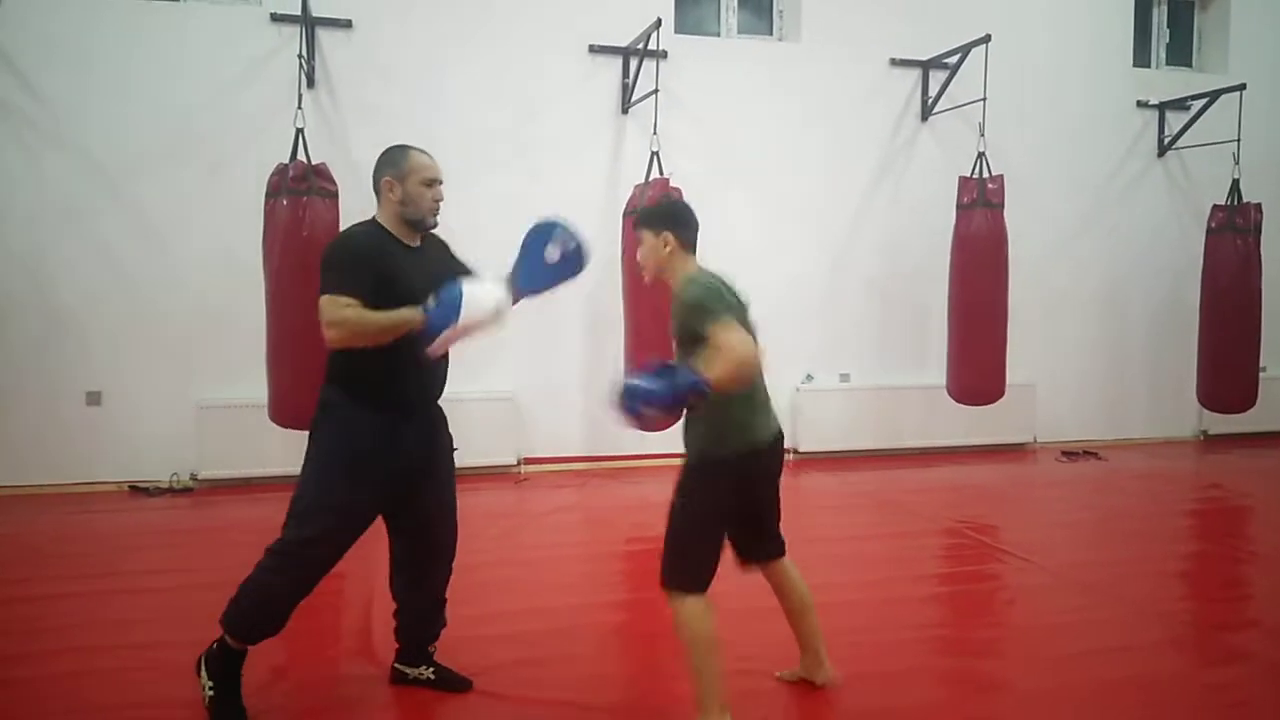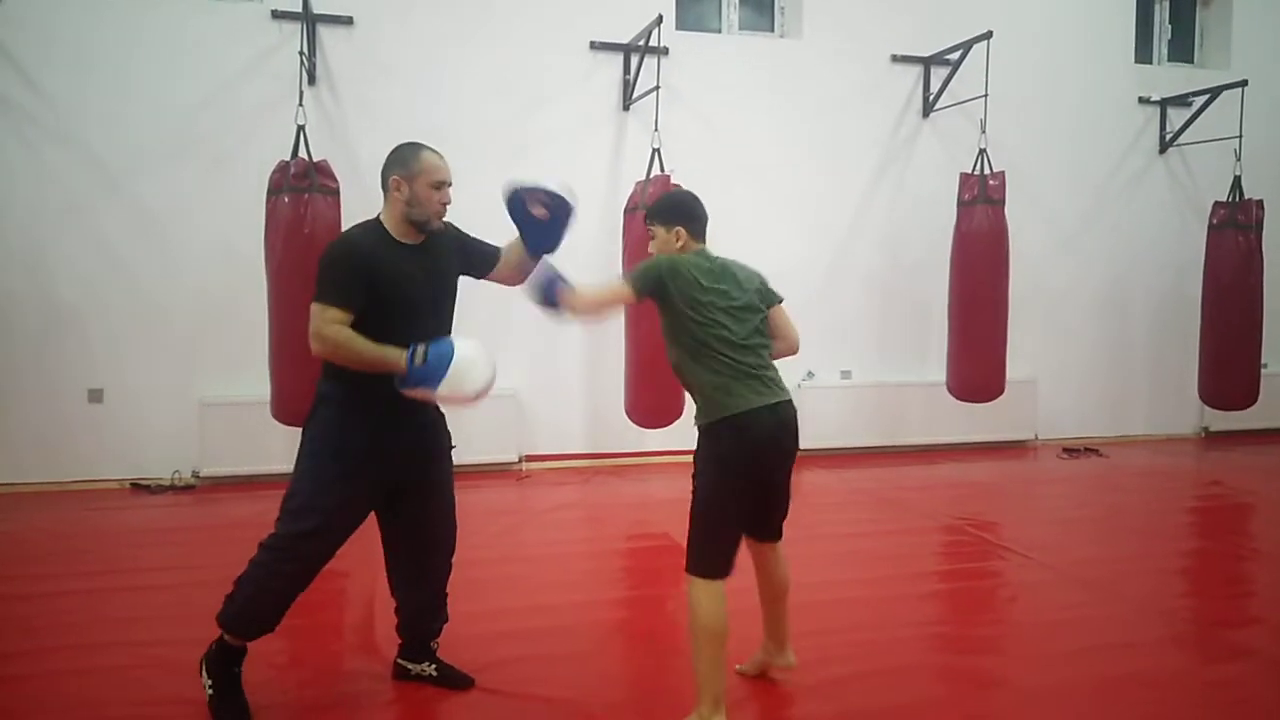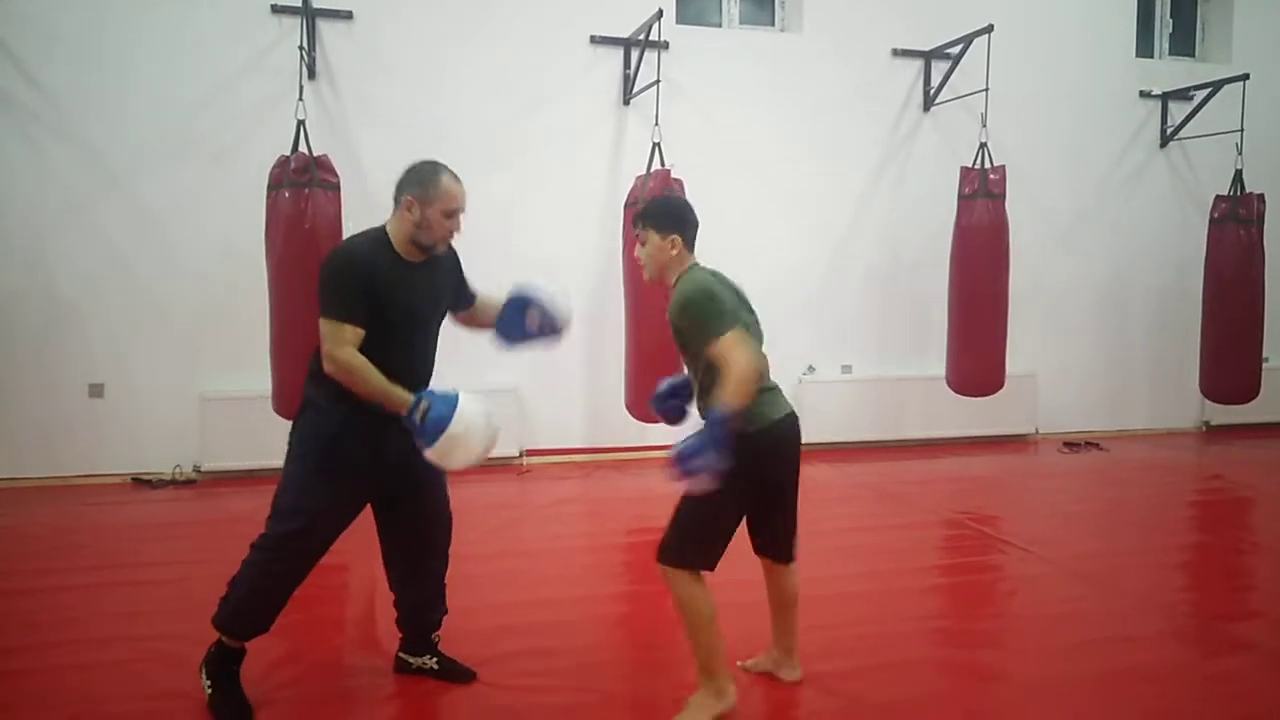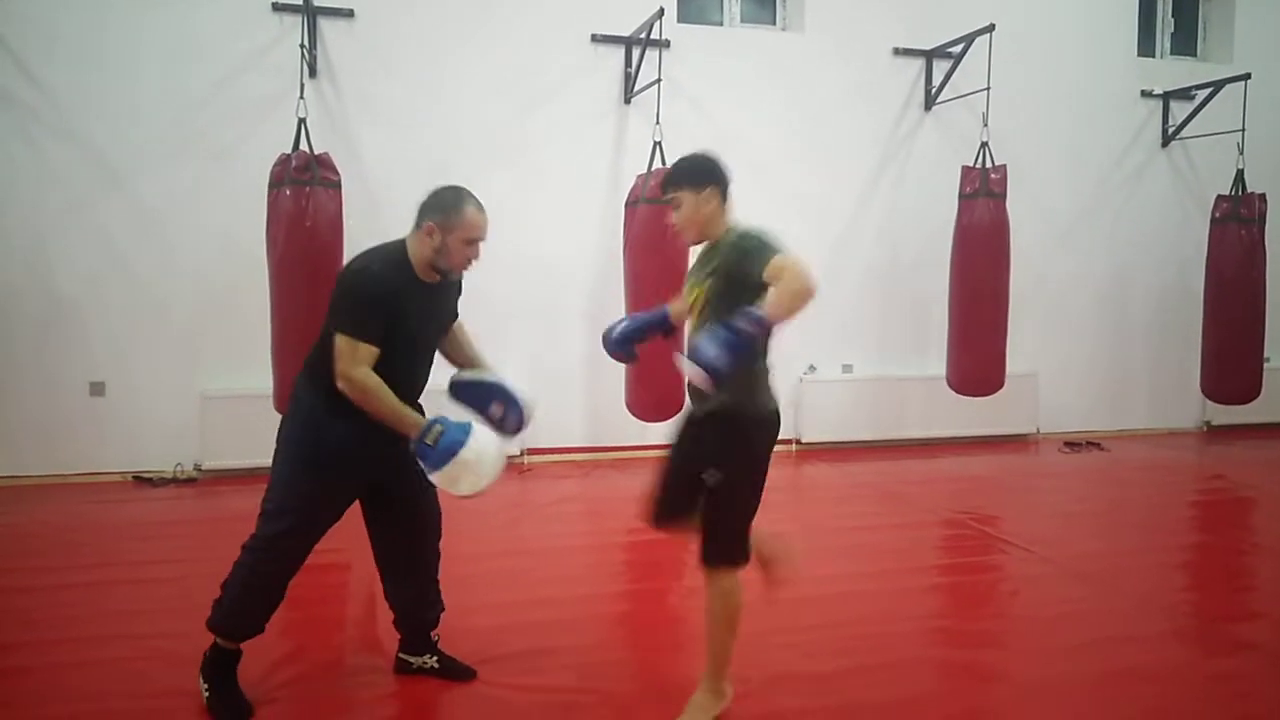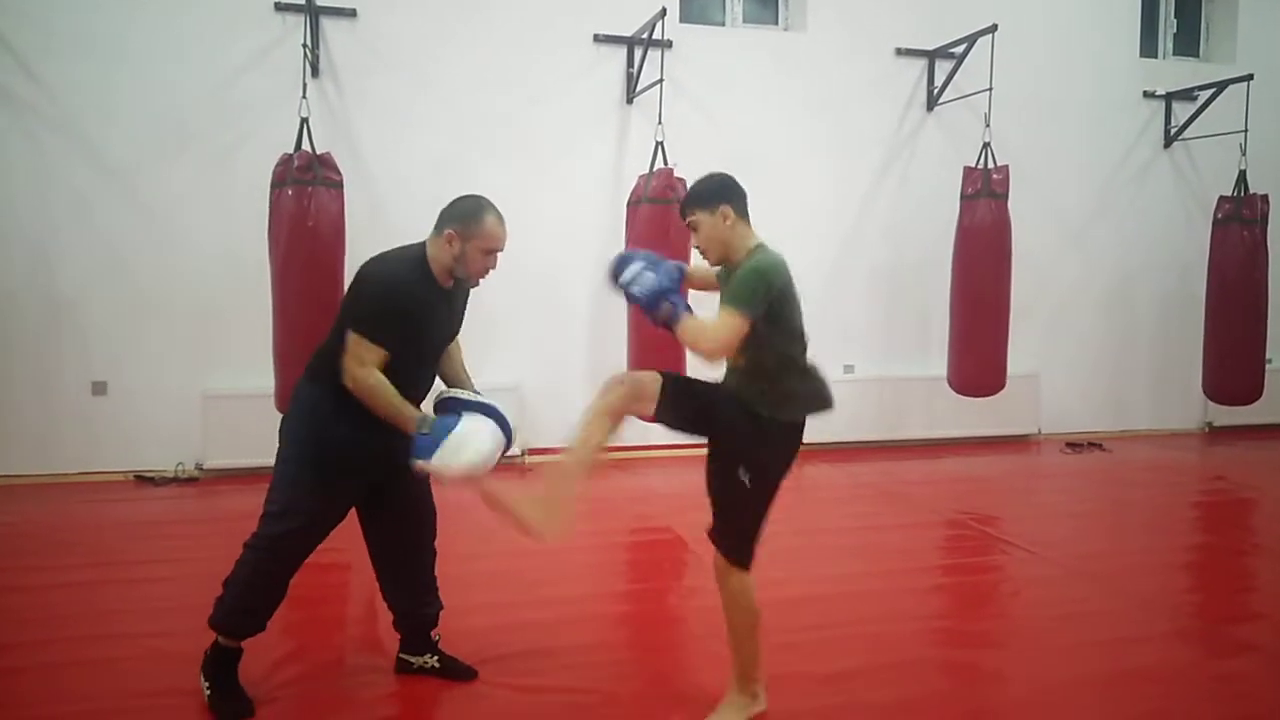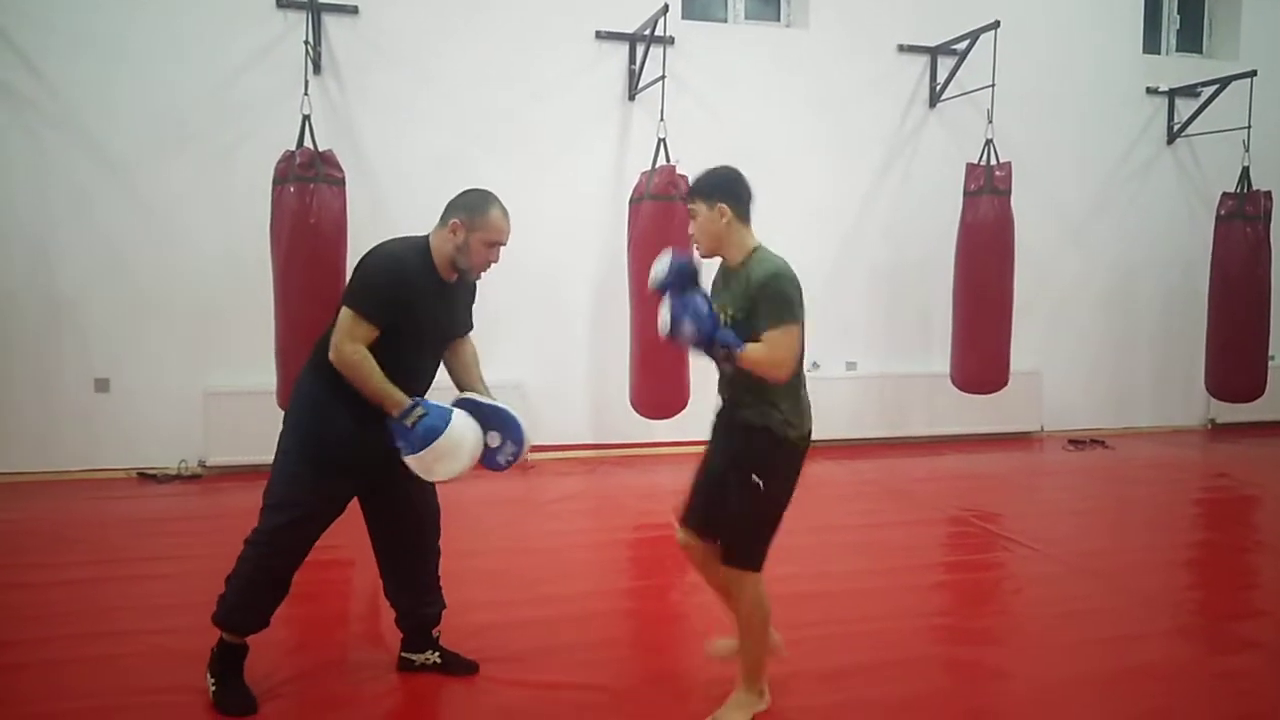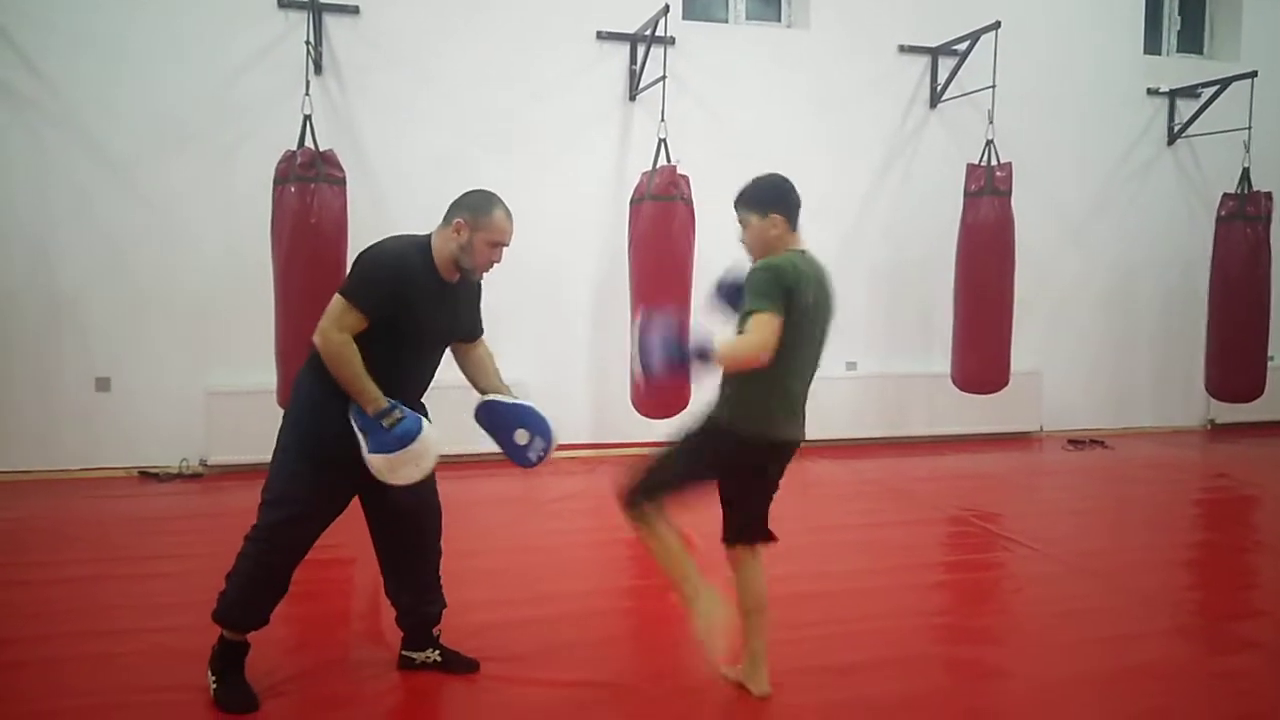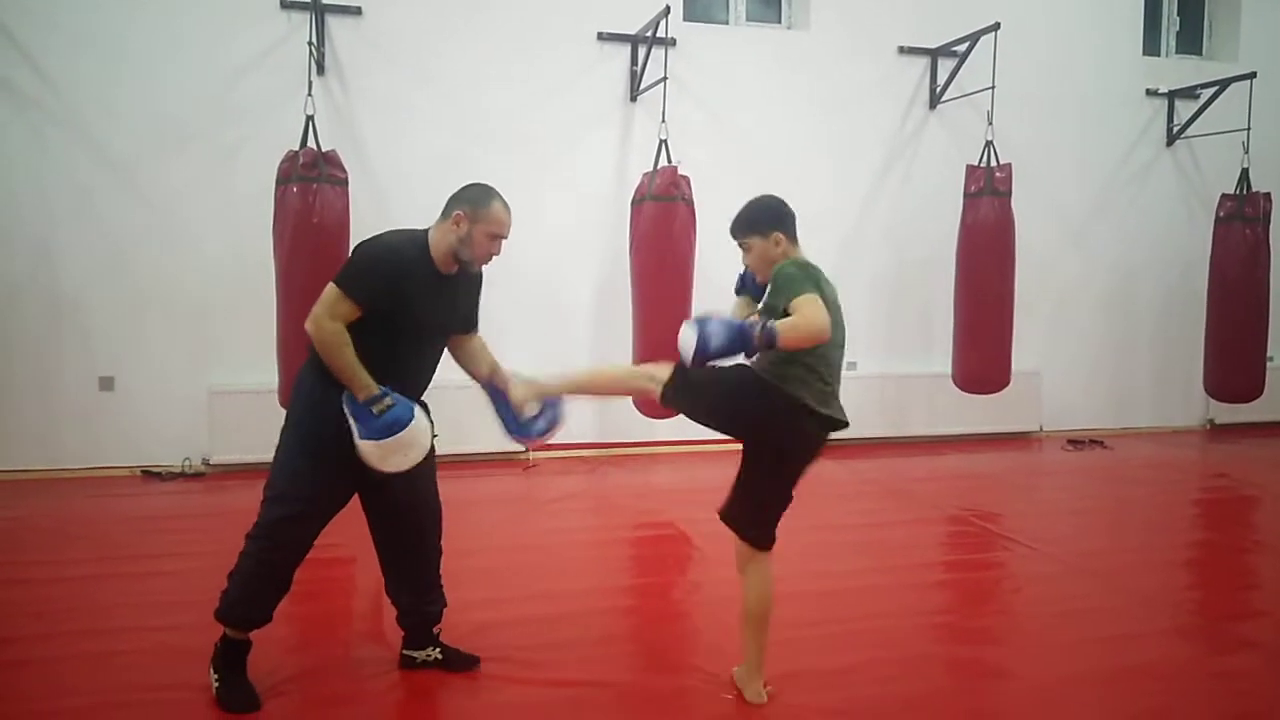
dt=0.2s
person 1, frame 1
left shoulder: (434, 249)
right shoulder: (355, 248)
right elbow: (337, 328)
right wrist: (421, 314)
left hip: (422, 424)
right hip: (357, 427)
left knee: (432, 542)
right knee: (310, 543)
left ankle: (414, 656)
right ankle: (223, 659)
person 1, frame 2
left shoulder: (444, 242)
right shoulder: (354, 251)
left elbow: (509, 268)
right elbow: (324, 337)
left wrist: (536, 235)
right wrist: (404, 362)
left hip: (419, 422)
right hip: (351, 424)
left knee: (431, 539)
right knee: (303, 538)
left ankle: (416, 652)
right ankle: (226, 655)
person 1, frame 3
left shoulder: (441, 259)
right shoulder: (354, 262)
left elbow: (469, 308)
right elbow: (336, 357)
left wrist: (515, 314)
right wrist: (410, 405)
left hip: (408, 426)
right hip: (338, 427)
left knee: (426, 534)
right knee: (291, 540)
left ankle: (418, 647)
right ankle: (224, 657)
person 1, frame 4
left shoulder: (446, 277)
right shoulder: (371, 277)
right elbow: (351, 376)
left wrist: (480, 378)
right wrist: (422, 428)
left hip: (394, 426)
right hip: (327, 425)
left knee: (417, 532)
right knee: (281, 542)
left ankle: (417, 646)
right ankle: (220, 661)
person 1, frame 5
left shoulder: (455, 283)
right shoulder: (390, 280)
right elbow: (359, 373)
left wrist: (468, 397)
right wrist: (424, 427)
left hip: (390, 427)
right hip: (328, 423)
left knee: (412, 532)
right knee: (284, 539)
left ankle: (418, 645)
right ankle: (221, 659)
person 1, frame 6
left shoulder: (462, 280)
right shoulder: (391, 266)
left elbow: (456, 340)
right elbow: (344, 350)
left wrist: (481, 402)
right wrist: (405, 408)
left hip: (393, 420)
right hip: (329, 416)
left knee: (415, 528)
right knee: (284, 533)
left ankle: (419, 642)
right ankle: (227, 655)
person 1, frame 7
left shoulder: (466, 283)
right shoulder: (389, 263)
left elbow: (470, 346)
right elbow: (329, 337)
left wrist: (505, 403)
right wrist: (376, 405)
right hip: (330, 413)
left knee: (417, 526)
right knee: (283, 531)
left ankle: (419, 640)
right ankle: (228, 653)
person 1, frame 8
left shoulder: (467, 278)
right shoulder: (386, 256)
left elbow: (465, 340)
right elbow: (322, 323)
left wrist: (507, 386)
right wrist: (366, 394)
right hip: (331, 409)
left knee: (418, 525)
right knee: (284, 529)
left ankle: (420, 640)
right ankle: (230, 651)
person 2, frame 1
left shoulder: (697, 294)
right shoulder: (705, 286)
left elbow: (742, 356)
left wrist: (672, 384)
right wrist: (672, 383)
left hip: (721, 455)
right hip: (758, 442)
left knee: (682, 587)
right knee: (771, 557)
right ankle: (815, 662)
person 2, frame 2
left shoulder: (669, 271)
right shoulder: (746, 275)
left elbow: (597, 301)
right elbow: (789, 341)
left wrist: (557, 292)
left hip: (732, 429)
right hip: (779, 416)
left knee: (706, 572)
right knee: (764, 540)
right ankle: (778, 648)
person 2, frame 3
left shoulder: (691, 297)
right shoulder: (713, 285)
left elbow: (745, 365)
left wrist: (715, 433)
right wrist: (689, 383)
left hip: (746, 439)
right hip: (778, 430)
left knee: (678, 563)
right knee: (777, 555)
right ankle: (784, 656)
person 2, frame 4
left shoulder: (744, 245)
right shoulder: (711, 254)
left elbow: (801, 283)
right elbow: (690, 306)
left wrist: (742, 332)
right wrist: (649, 322)
left hip: (738, 417)
right hip: (709, 411)
left knee: (721, 560)
right knee: (669, 514)
right ankle: (760, 548)
person 2, frame 5
left shoulder: (761, 272)
right shoulder: (740, 267)
left elbow: (715, 343)
right elbow: (695, 278)
left wrist: (661, 303)
right wrist: (652, 273)
left hip: (767, 428)
right hip: (737, 402)
left knee: (729, 563)
right knee: (621, 390)
right ankle: (544, 507)
person 2, frame 6
left shoulder: (771, 276)
right shoulder: (730, 270)
left elbow: (780, 365)
right elbow: (730, 330)
left wrist: (713, 335)
right wrist: (687, 295)
left hip: (773, 437)
right hip: (738, 421)
left knee: (741, 567)
right knee: (695, 541)
right ankle: (758, 636)
person 2, frame 7
left shoulder: (772, 273)
right shoulder: (816, 276)
left elbow: (756, 351)
left wrist: (683, 351)
right wrist: (745, 303)
left hip: (738, 429)
right hip: (780, 434)
left knee: (639, 501)
right knee: (745, 545)
left ankle: (704, 604)
right ankle: (754, 668)
person 2, frame 8
left shoulder: (794, 273)
right shoulder: (813, 282)
left elbow: (817, 328)
left wrist: (750, 332)
right wrist: (748, 295)
left hip: (774, 400)
right hip: (807, 426)
left knee: (653, 376)
right knee: (754, 549)
left ankle: (536, 389)
right ankle: (752, 676)
